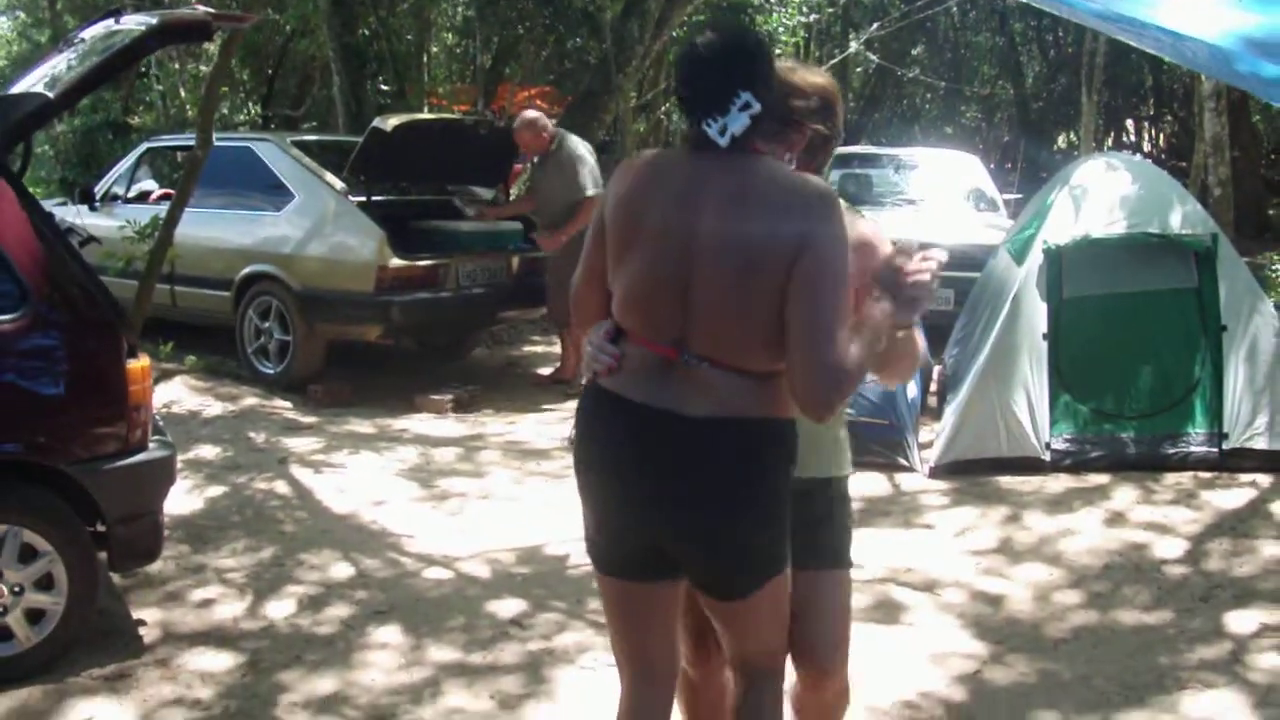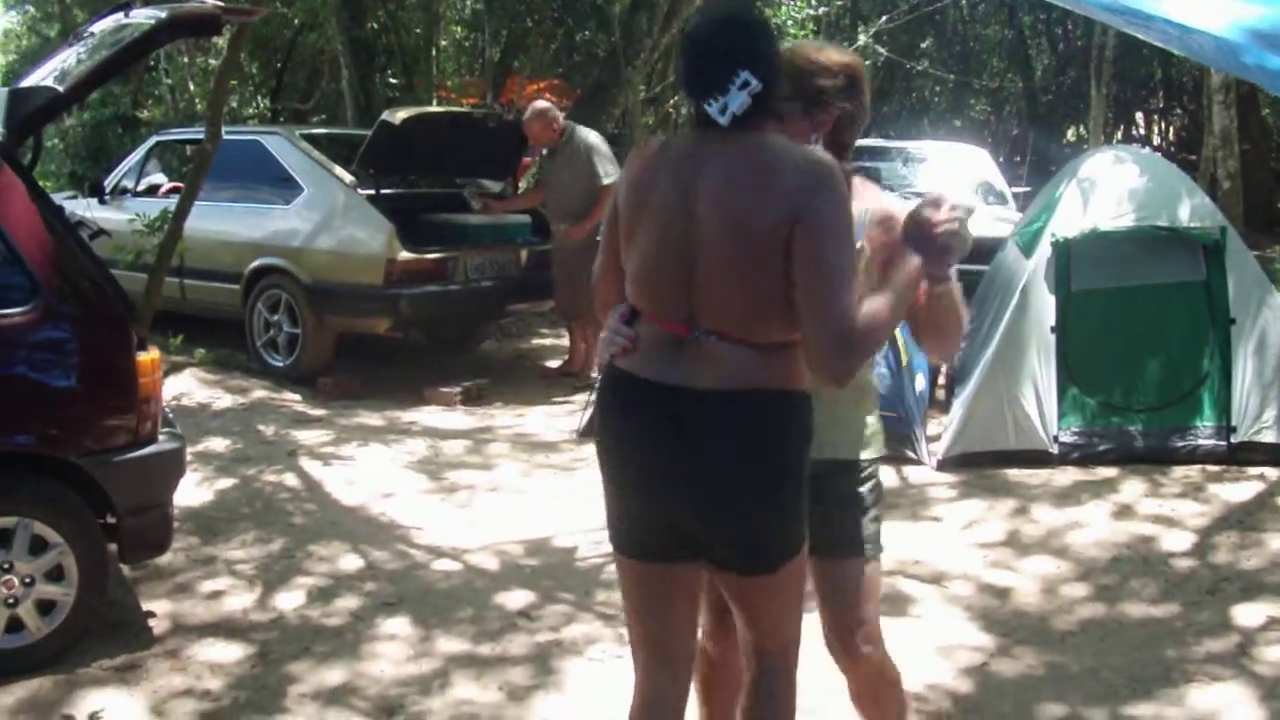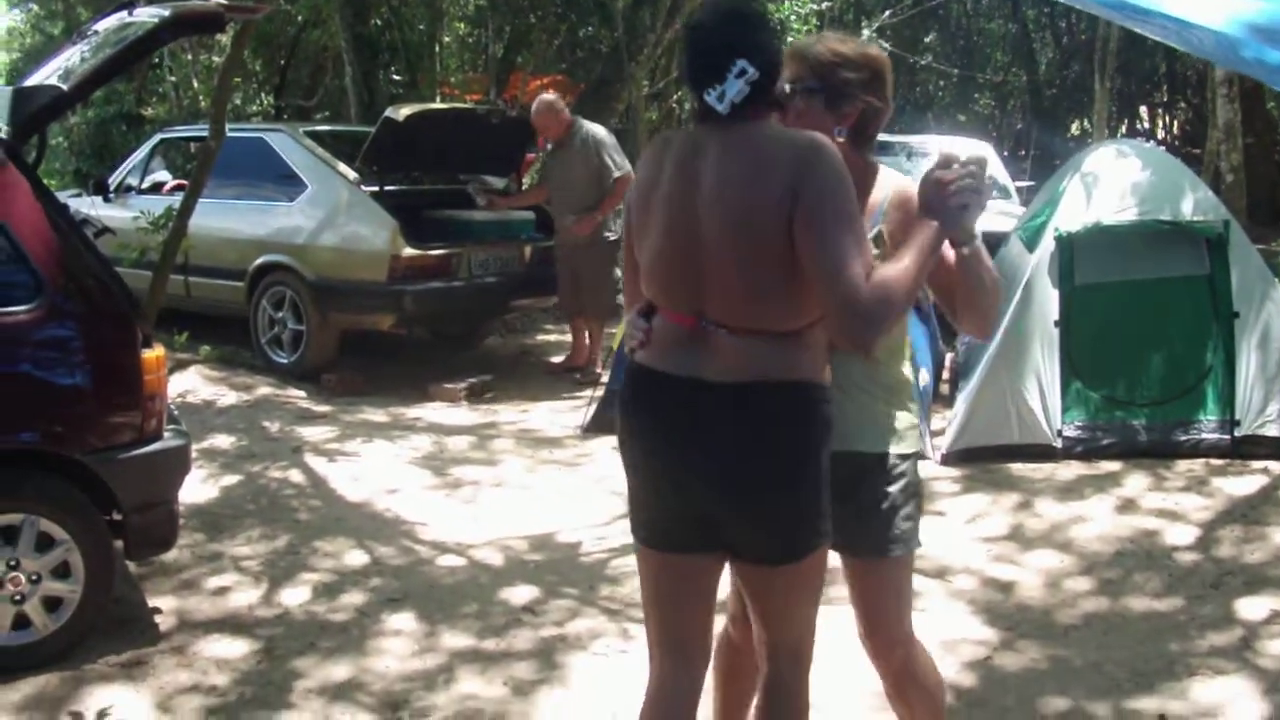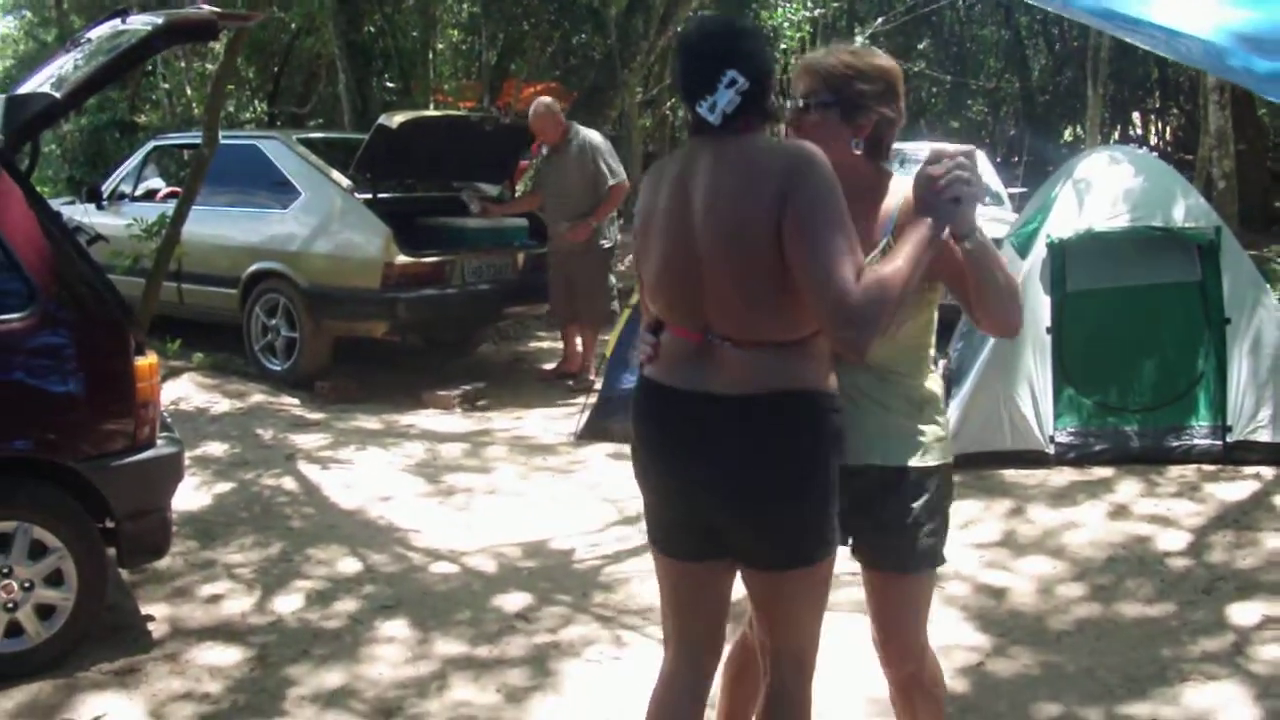
dt=0.1s
person 1, frame 1
left shoulder: (636, 180)
right shoulder: (805, 205)
left elbow: (586, 311)
right elbow: (819, 390)
right wrist: (884, 309)
left hip: (617, 443)
right hip: (731, 464)
person 1, frame 2
left shoulder: (646, 166)
right shoulder: (807, 178)
left elbow: (608, 298)
right elbow: (837, 355)
right wrist: (910, 266)
left hip: (638, 423)
right hip: (748, 438)
right knee: (773, 660)
person 1, frame 3
left shoulder: (656, 162)
right shoulder: (803, 158)
right elbow: (859, 319)
right wrist: (933, 222)
left hip: (658, 415)
right hip: (768, 429)
right knee: (785, 658)
person 1, frame 4
left shoulder: (661, 182)
right shoulder: (794, 167)
right elbow: (854, 321)
right wrist: (928, 220)
left hip: (669, 429)
right hip: (775, 437)
left knee: (690, 646)
right knee: (789, 661)
person 2, frame 1
left shoulder: (854, 240)
left elbow: (895, 369)
right wrist: (606, 340)
left hip: (806, 476)
left knee: (821, 666)
right knee: (703, 655)
person 2, frame 2
left shoulder: (877, 215)
left elbow: (942, 342)
left wrist: (939, 267)
right wrist: (631, 322)
left hip: (832, 452)
left knee: (856, 645)
right knee: (722, 634)
person 2, frame 3
left shoulder: (899, 203)
left elbow: (977, 322)
left wrist: (961, 234)
left hip: (869, 445)
left knee: (889, 642)
right knee: (748, 619)
person 2, frame 4
left shoulder: (916, 211)
left elbow: (1003, 320)
left wrist: (963, 225)
left hip: (894, 454)
left knee: (901, 649)
right knee: (767, 624)
person 3, frame 1
left shoulder: (574, 152)
right shoulder: (543, 157)
left elbow: (593, 202)
right elbow: (533, 199)
left wrist: (563, 235)
right wrist: (495, 212)
left hip: (581, 246)
right hip: (559, 247)
right knee: (559, 309)
left ankle: (580, 371)
right ankle: (567, 367)
person 3, frame 2
left shoulder: (588, 143)
right shoulder: (549, 152)
left elbow: (612, 189)
right elbow: (540, 193)
left wrist: (586, 224)
right wrist: (501, 206)
left hip: (591, 241)
right hip: (564, 241)
left knee: (588, 303)
right knee: (568, 302)
left ankle: (589, 365)
right ankle: (576, 359)
person 3, frame 3
left shoulder: (595, 137)
right shoulder: (554, 147)
left elbow: (624, 180)
right elbow: (544, 189)
left wrist: (596, 217)
right wrist: (506, 202)
left hip: (597, 236)
right hip: (567, 236)
left knee: (594, 299)
right knee: (571, 298)
left ankle: (593, 361)
right ankle: (578, 354)
person 3, frame 4
left shoulder: (591, 143)
right shoulder: (546, 152)
left elbow: (620, 188)
right elbow: (538, 196)
left wrist: (592, 223)
right wrist: (501, 210)
left hip: (592, 243)
right hip: (561, 243)
left knee: (589, 305)
right knee: (563, 304)
left ankle: (587, 367)
right ankle: (572, 359)
